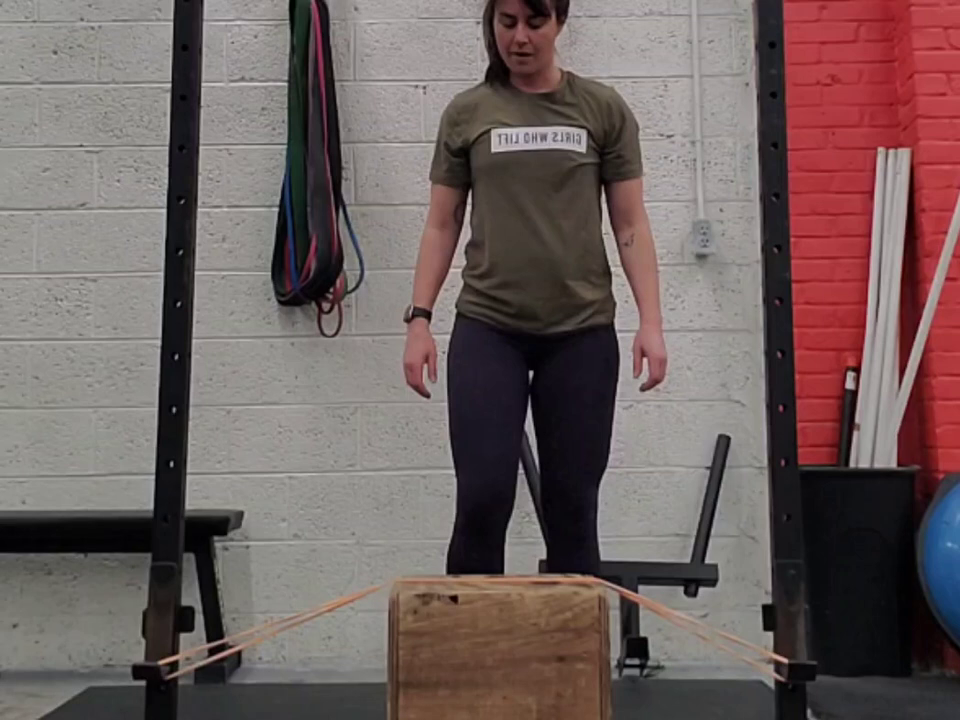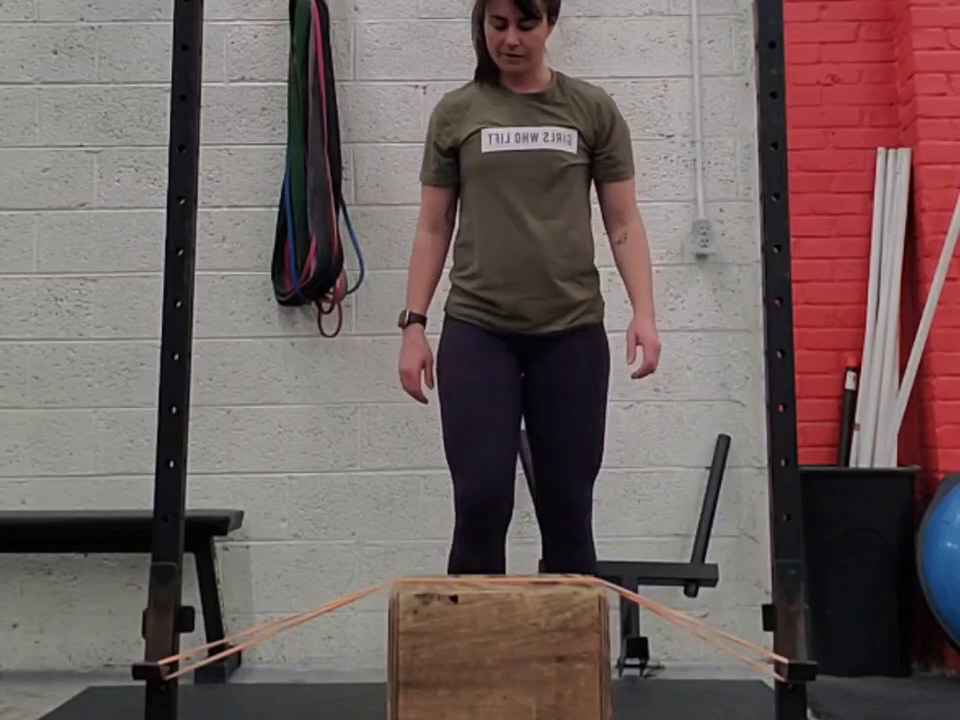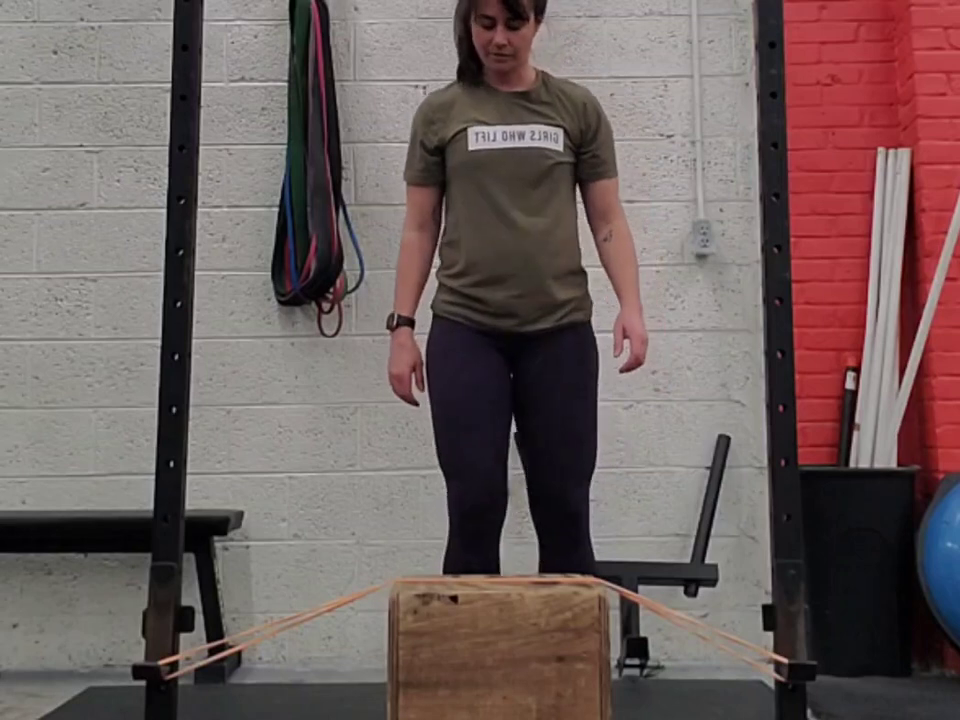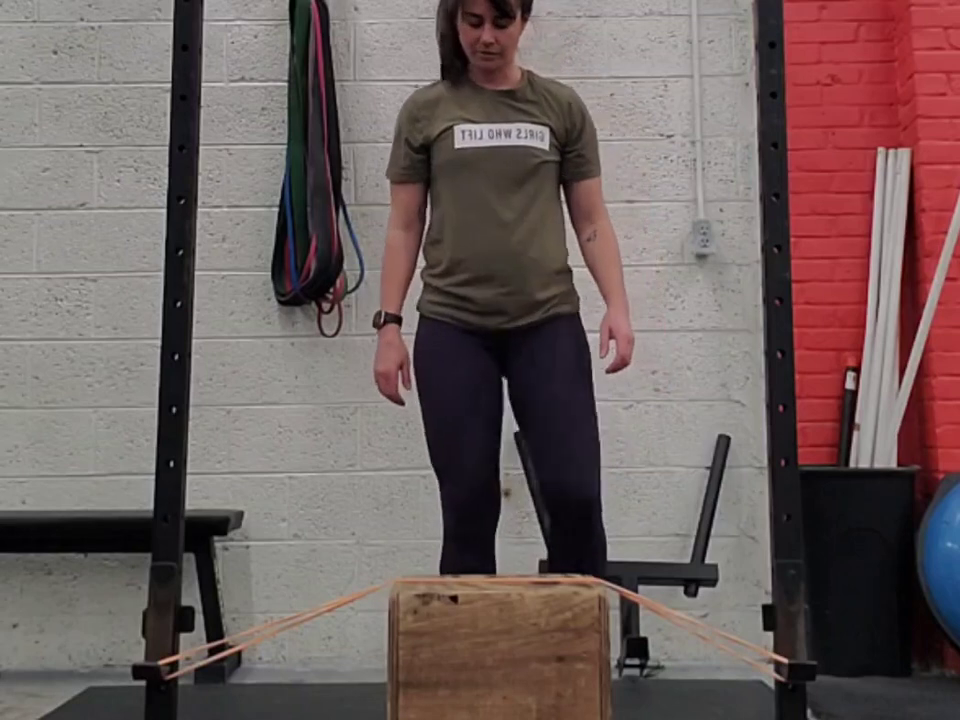
dt=0.1s
person 1, frame 1
left shoulder: (603, 108)
right shoulder: (466, 113)
left elbow: (630, 224)
right elbow: (442, 227)
left wrist: (650, 322)
right wrist: (418, 319)
left hip: (580, 332)
right hip: (487, 328)
left knee: (572, 507)
right knee: (483, 498)
person 1, frame 2
left shoulder: (592, 108)
right shoulder: (455, 113)
left elbow: (622, 222)
right elbow: (433, 229)
left wrist: (644, 314)
right wrist: (413, 325)
left hip: (570, 331)
right hip: (476, 330)
left knee: (567, 506)
right knee: (481, 501)
person 1, frame 3
left shoulder: (577, 108)
right shoulder: (440, 112)
left elbow: (607, 221)
right elbow: (419, 229)
left wrist: (631, 306)
right wrist: (401, 328)
left hip: (559, 327)
right hip: (464, 329)
left knee: (563, 507)
right knee: (475, 503)
person 1, frame 4
left shoulder: (561, 107)
right shoulder: (425, 110)
left elbow: (591, 220)
right elbow: (404, 227)
left wrist: (617, 307)
right wrist: (388, 326)
left hip: (546, 322)
right hip: (451, 329)
left knee: (574, 492)
right knee: (469, 503)
